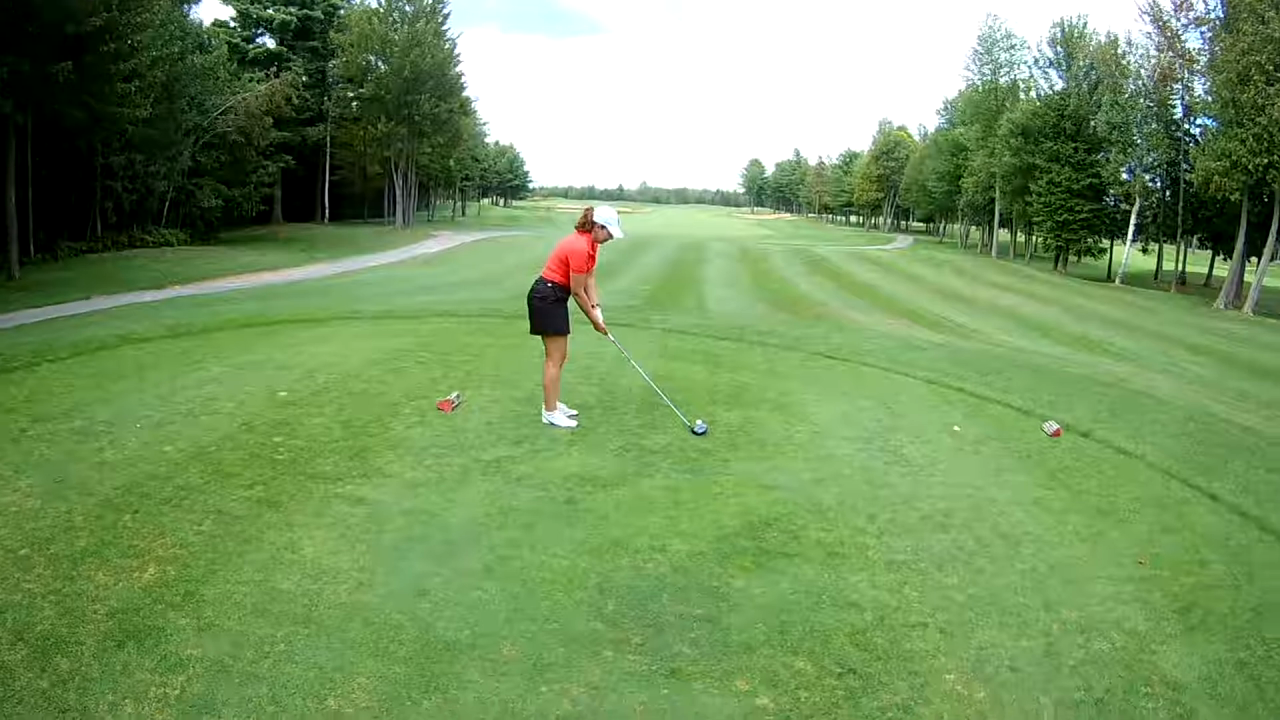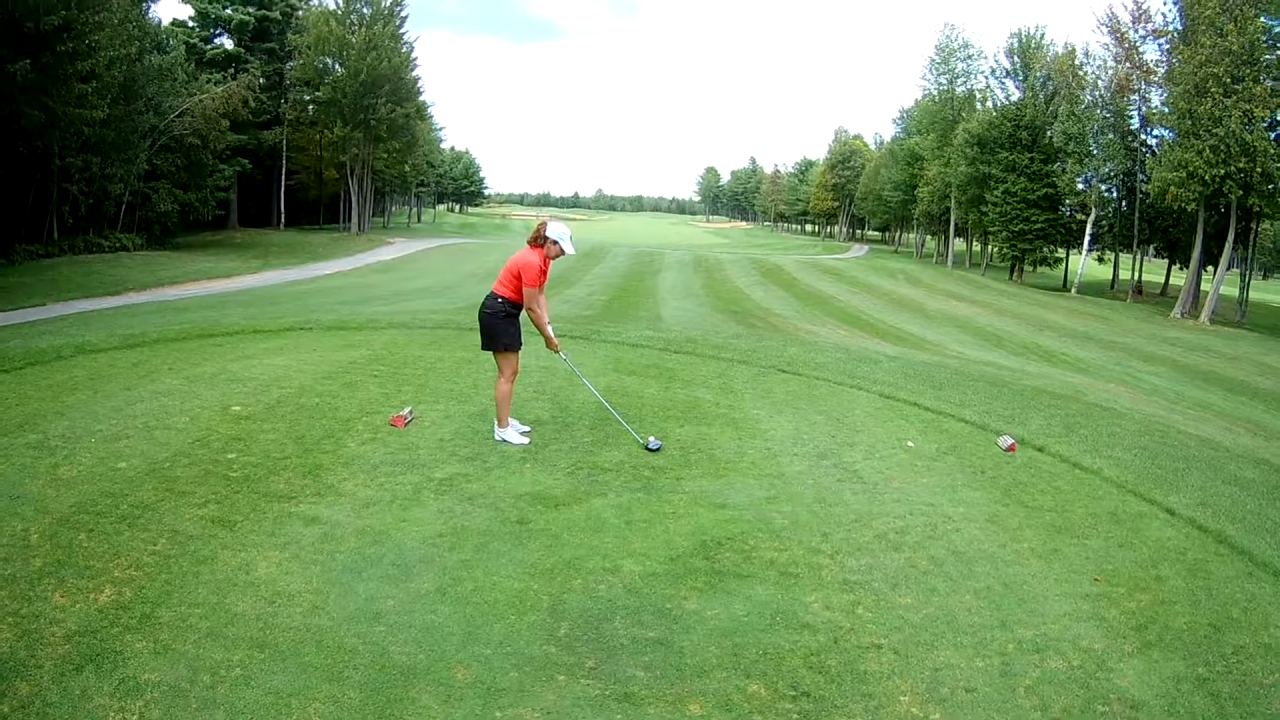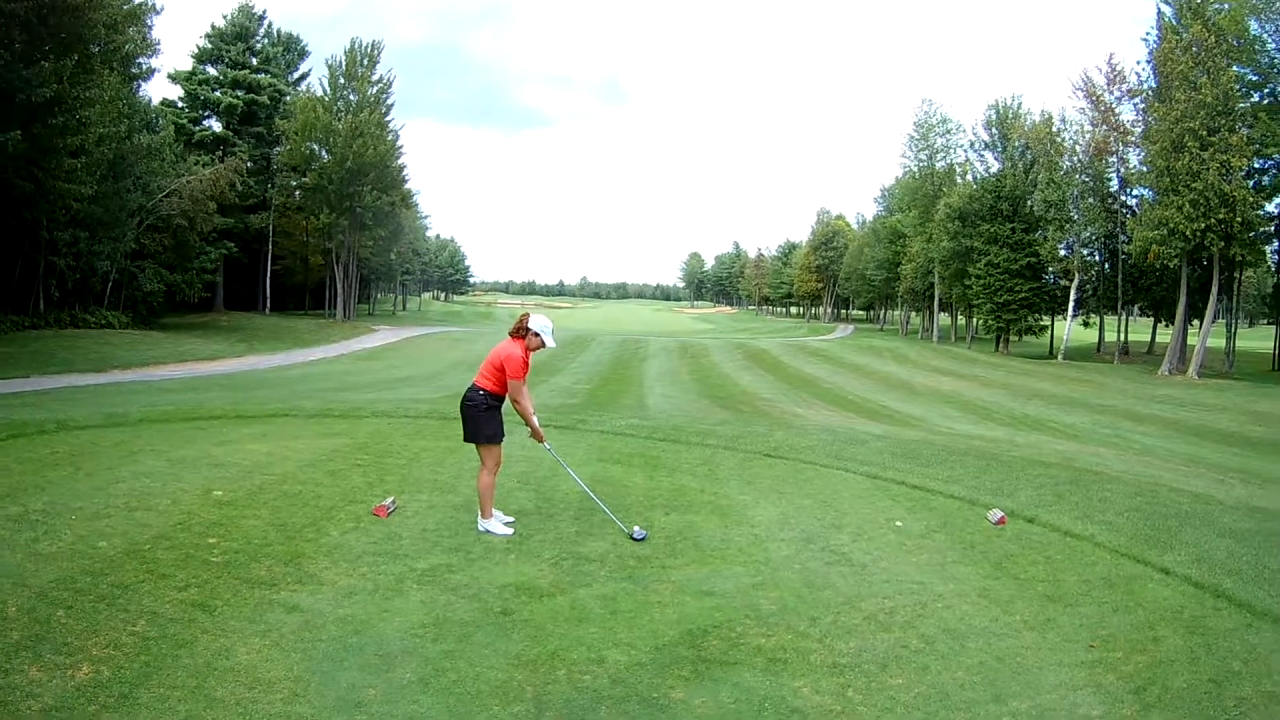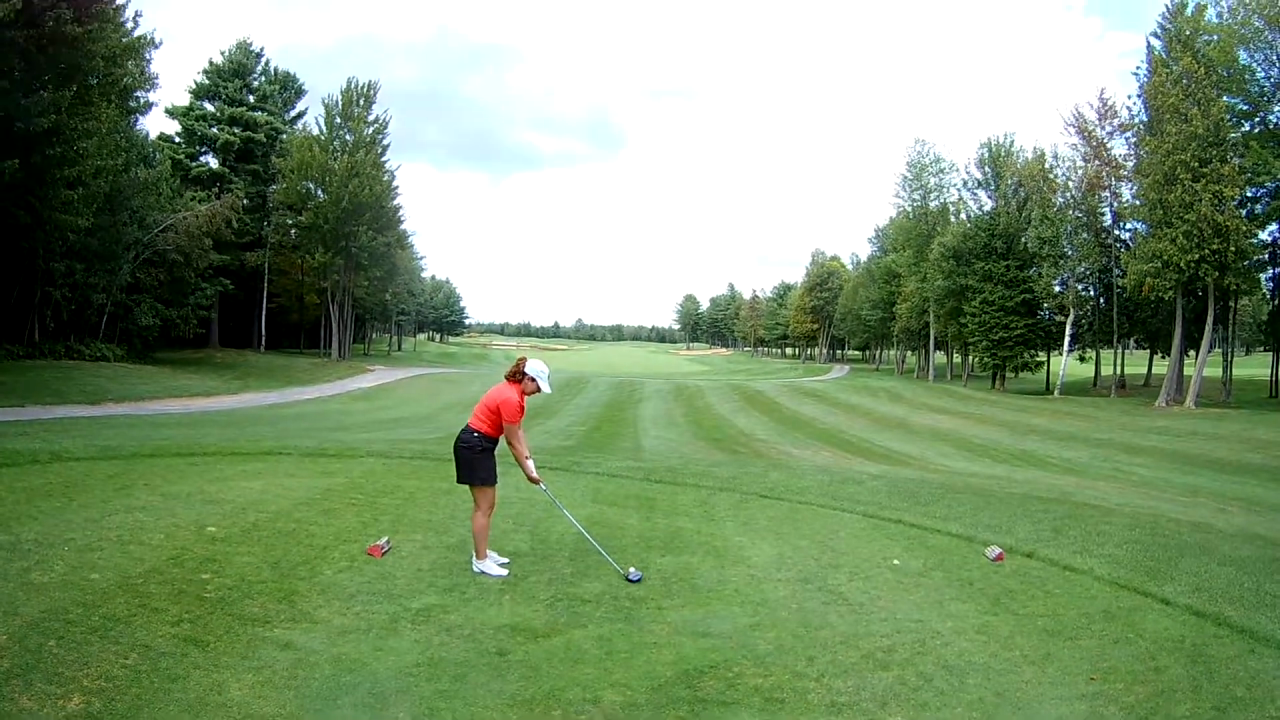
dt=0.4s
person 1, frame 1
left shoulder: (590, 243)
right shoulder: (579, 248)
left elbow: (590, 278)
right elbow: (577, 291)
left wrist: (597, 309)
right wrist: (594, 320)
left hip: (555, 297)
right hip: (547, 297)
left knee: (558, 356)
right knee: (555, 358)
left ankle: (552, 404)
right ankle: (550, 412)
person 1, frame 2
left shoulder: (542, 258)
right shoulder: (532, 262)
left elbow: (540, 295)
right elbow: (531, 307)
left wrist: (548, 326)
right wrist: (548, 338)
left hip: (507, 312)
right hip: (498, 312)
left knee: (510, 372)
right knee: (508, 373)
left ankle: (504, 420)
right ankle: (502, 429)
person 1, frame 3
left shoulder: (522, 349)
right shoulder: (514, 354)
left elbow: (522, 386)
right elbow: (516, 399)
left wrist: (533, 417)
right wrist: (534, 428)
left hip: (489, 403)
right hip: (480, 404)
left knee: (493, 463)
right knee: (490, 465)
left ankle: (488, 511)
right ankle: (486, 520)
person 1, frame 4
left shoulder: (515, 391)
right shoulder: (510, 399)
left elbow: (518, 430)
right elbow: (512, 443)
left wrist: (529, 460)
right wrist: (528, 473)
left hip: (480, 445)
right hip: (474, 446)
left knee: (486, 504)
right knee: (484, 506)
left ankle: (482, 552)
right ankle: (480, 561)
